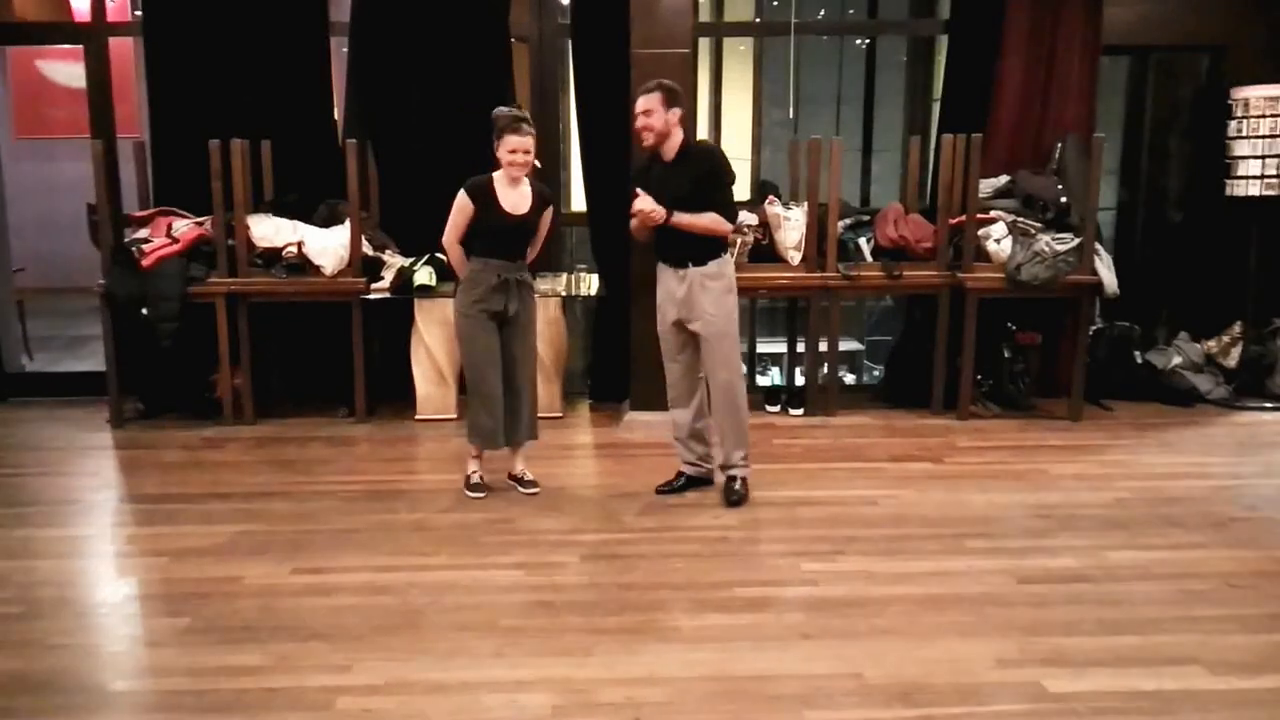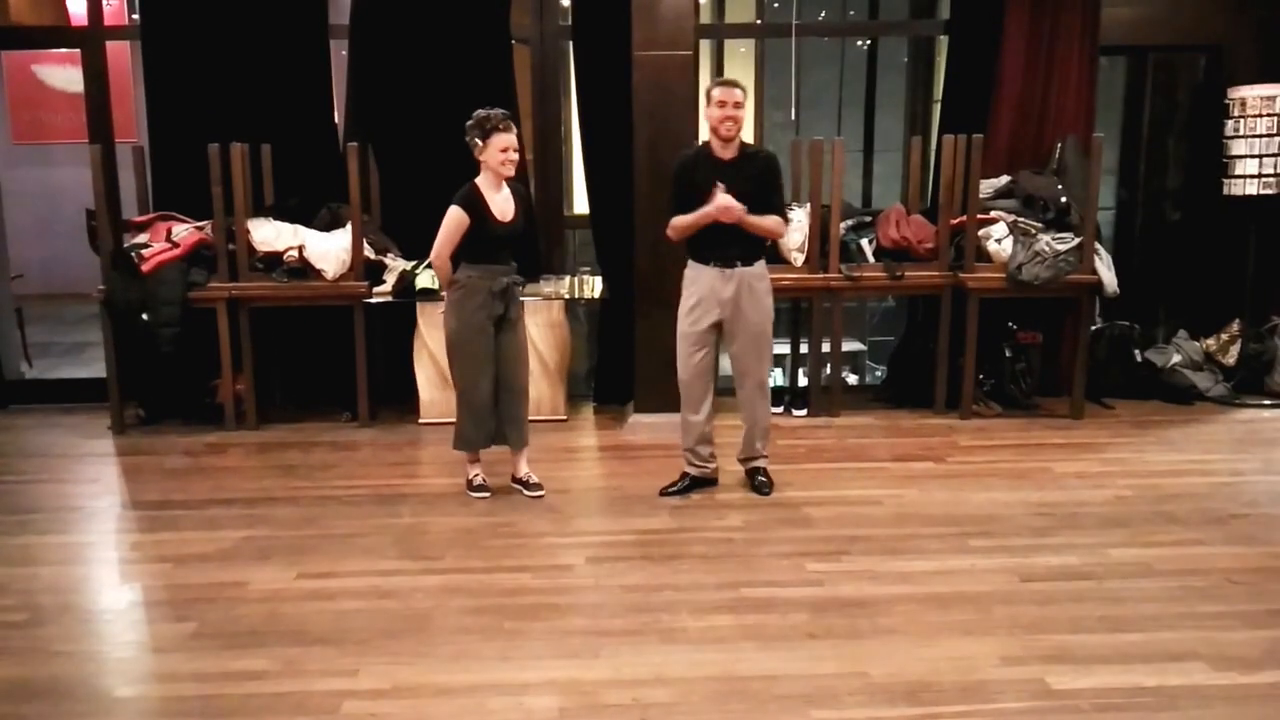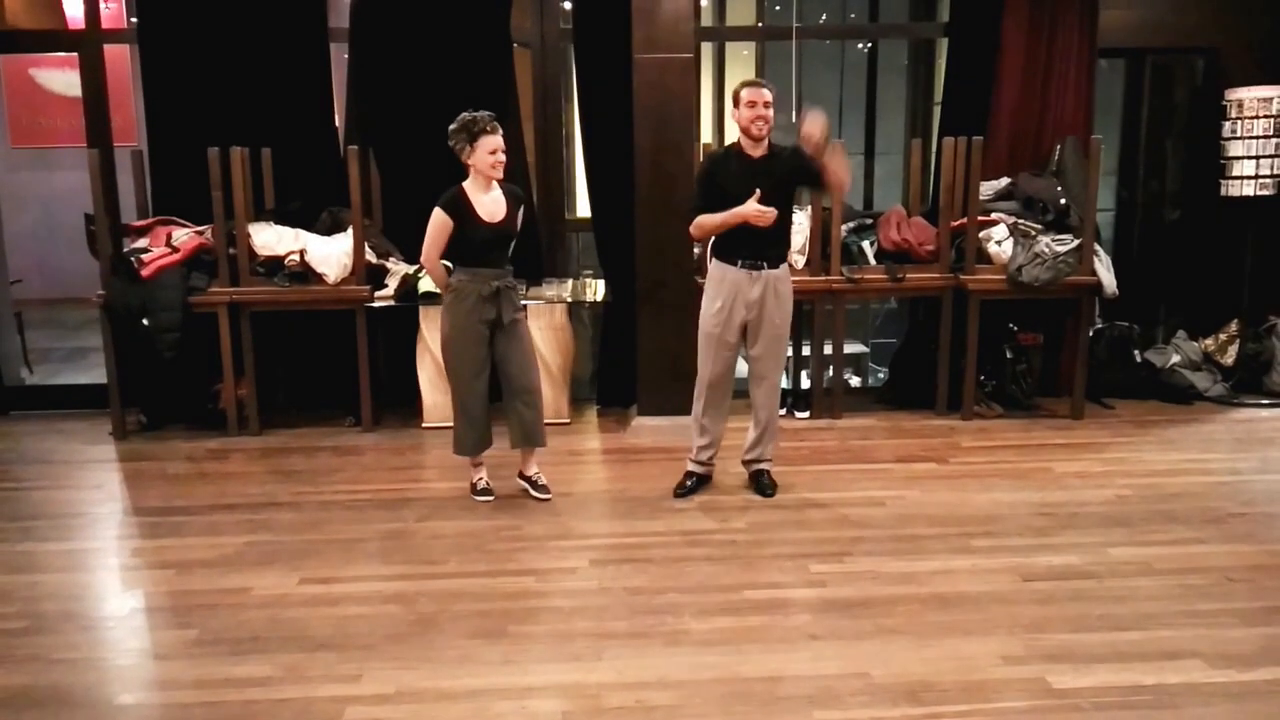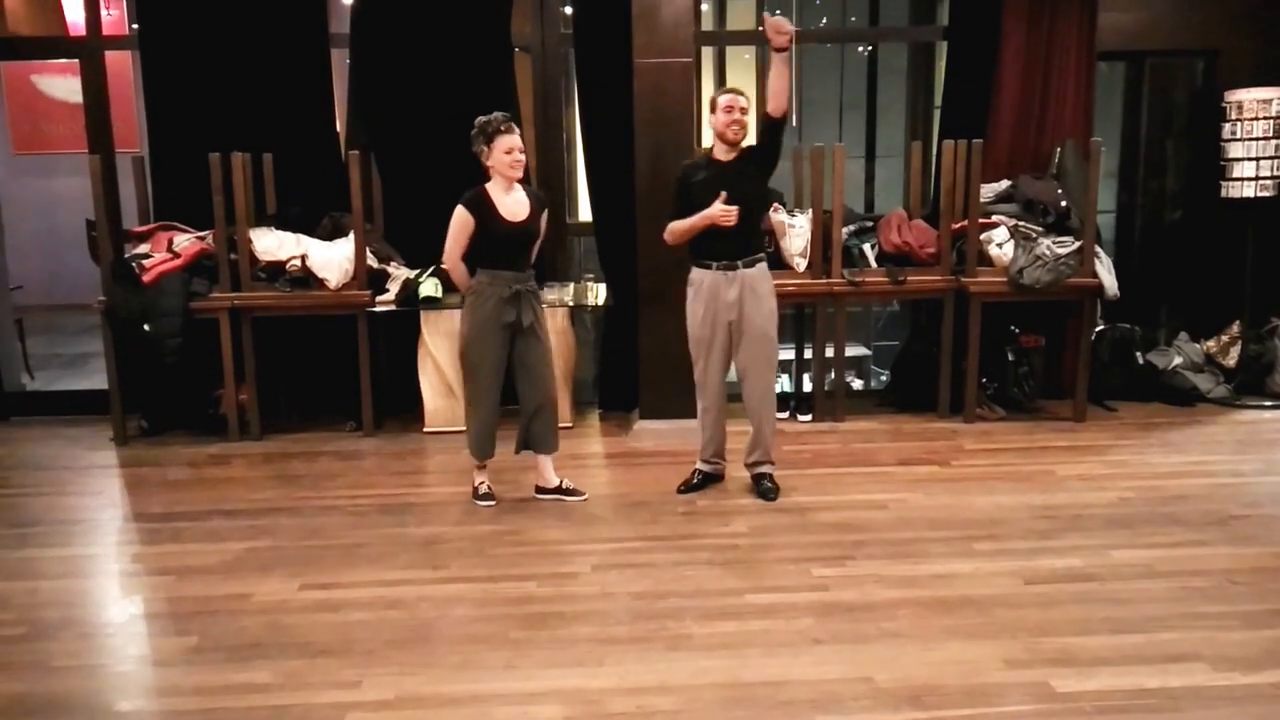
dt=0.5s
person 1, frame 1
left shoulder: (709, 159)
right shoulder: (645, 169)
left elbow: (724, 225)
left wrist: (666, 216)
right wrist: (639, 222)
left hip: (710, 276)
right hip: (668, 277)
left knee: (724, 374)
right knee: (680, 377)
left ankle: (735, 467)
right ankle: (695, 465)
person 1, frame 2
left shoulder: (763, 162)
right shoulder: (689, 164)
left elbow: (779, 228)
right elbow: (673, 231)
left wrist: (741, 215)
right wrist: (706, 214)
left hip: (750, 277)
right hip: (701, 277)
left knee: (753, 376)
right knee: (692, 377)
left ankle: (755, 460)
right ankle: (698, 466)
person 1, frame 3
left shoulder: (790, 160)
right shoulder: (716, 164)
left elbow: (839, 186)
right elbow: (696, 228)
left wrist: (822, 147)
right wrist: (740, 214)
left hip: (774, 279)
right hip: (727, 277)
left knee: (767, 376)
right knee: (712, 374)
left ankle: (759, 461)
right ankle: (700, 463)
person 1, frame 4
left shoulder: (759, 161)
right shoulder: (691, 172)
left elbow: (778, 110)
right elbow: (670, 235)
left wrist: (780, 52)
right wrist: (706, 216)
left hip: (752, 278)
right hip: (705, 281)
left knee: (759, 381)
right knee: (708, 382)
left ankle: (761, 464)
right ankle: (710, 463)
person 2, frame 1
left shoulder: (542, 197)
right shoulder: (476, 189)
right elbow: (450, 242)
right wrist: (476, 281)
left hip: (519, 291)
right hip: (479, 292)
left knee: (521, 376)
right knee: (484, 378)
left ankle: (517, 463)
right ankle: (474, 462)
person 2, frame 2
left shoulder: (519, 195)
right shoulder: (468, 199)
right elbow: (439, 257)
right wrist: (457, 291)
left hip: (508, 294)
right hip: (473, 297)
left knee: (515, 381)
right knee: (475, 383)
left ankle: (519, 466)
right ankle: (473, 466)
person 2, frame 3
left shoulder: (514, 197)
right shoulder: (453, 202)
right elbow: (429, 260)
right wrist: (458, 291)
left hip: (506, 296)
right hip: (468, 301)
left knee: (525, 381)
right knee: (470, 387)
left ankle: (529, 468)
right ankle: (477, 470)
person 2, frame 4
left shoulder: (537, 201)
right shoulder: (474, 202)
right elbow: (452, 259)
right wrist: (479, 293)
left hip: (527, 298)
right hip: (488, 302)
left knee: (541, 386)
right knee: (484, 390)
left ankle: (546, 477)
right ankle: (480, 474)
